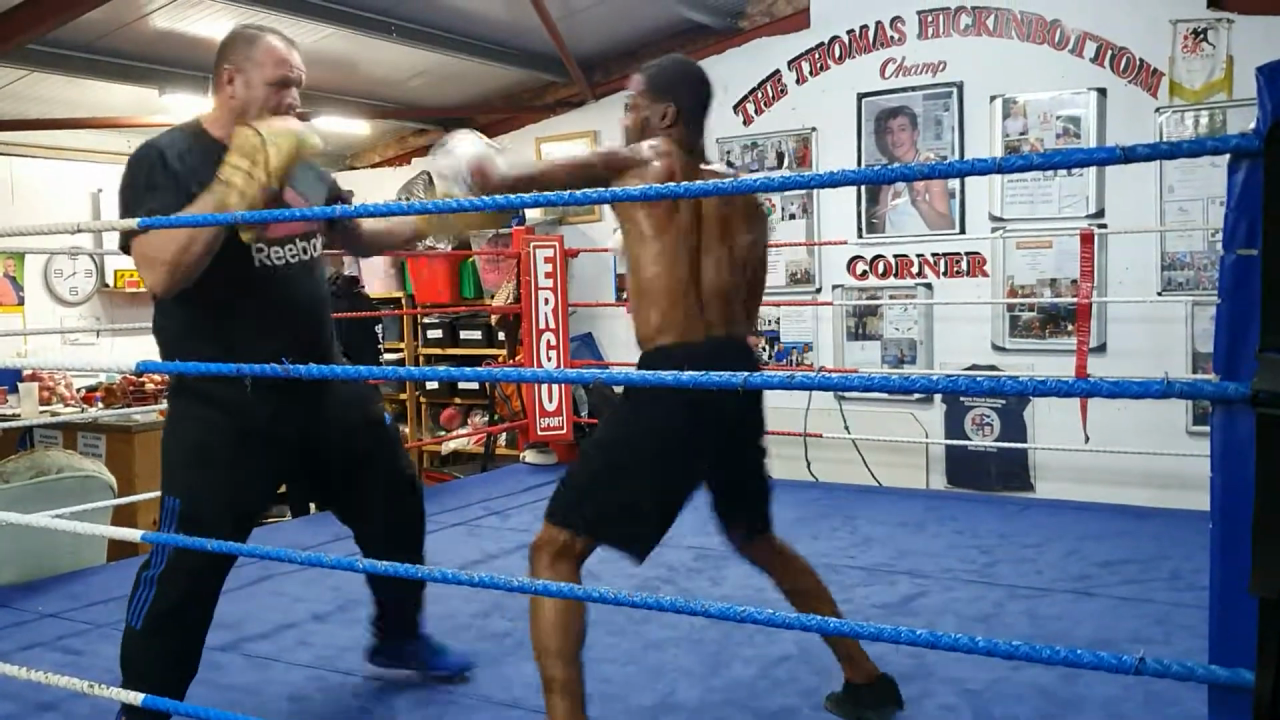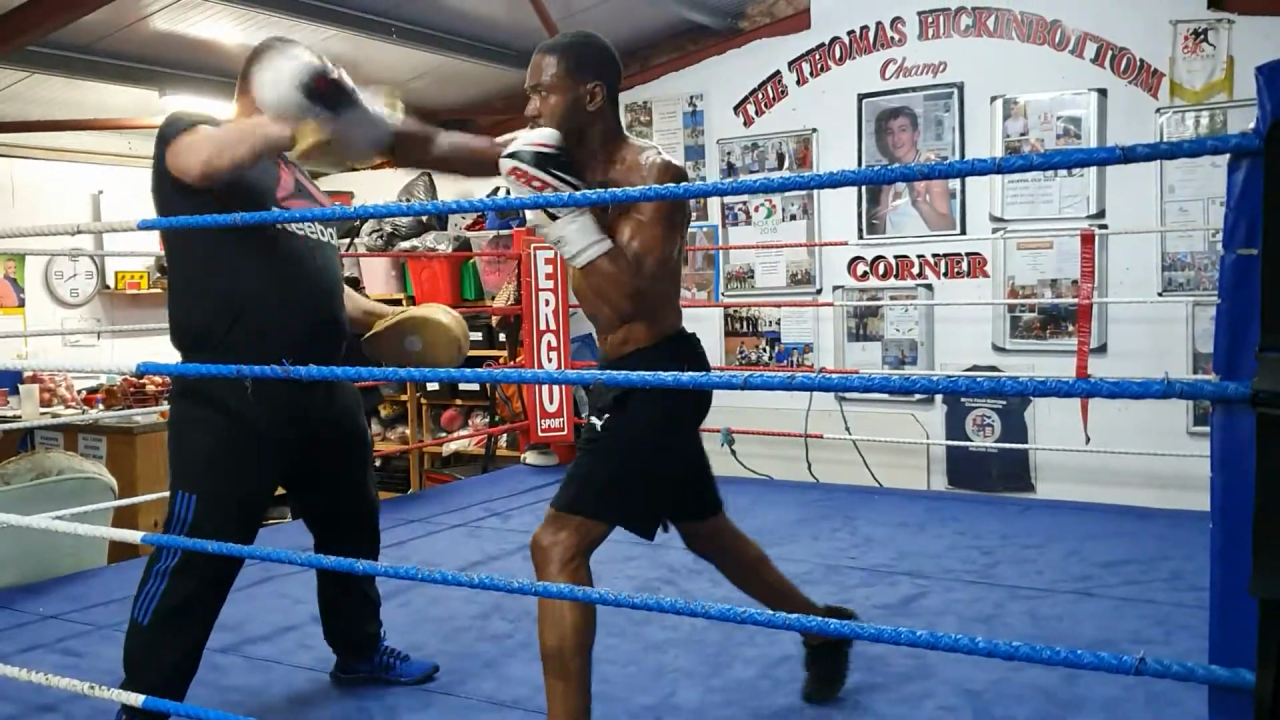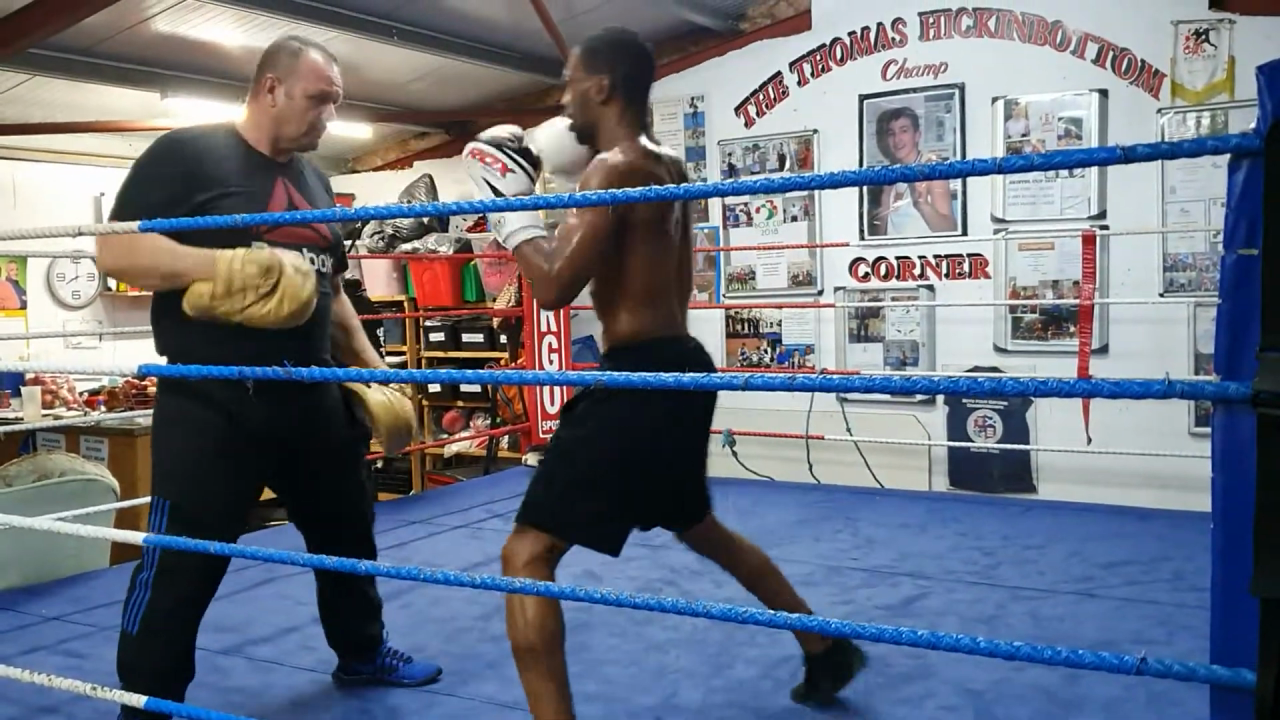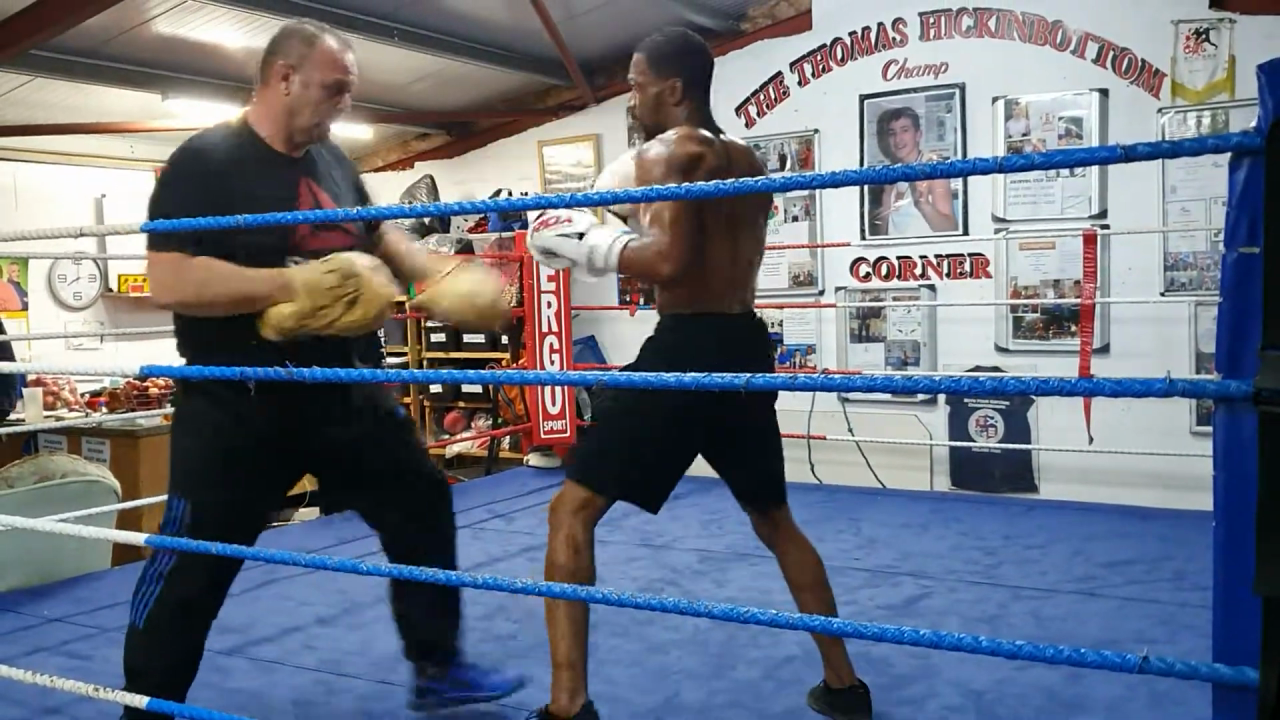
dt=0.3s
person 1, frame 1
left shoulder: (290, 159)
right shoulder: (165, 159)
left elbow: (361, 236)
right elbow: (158, 271)
left wrist: (438, 215)
right wrist: (235, 192)
left hip: (323, 384)
right hip: (225, 402)
left knee: (393, 498)
right knee: (186, 559)
left ankle: (399, 636)
person 1, frame 2
left shoulder: (294, 172)
right shoulder: (194, 132)
right elbow: (201, 163)
left wrist: (389, 321)
right wrist: (286, 114)
left hip: (322, 390)
right hip: (232, 396)
left knee: (351, 525)
right knee: (197, 551)
left ankle: (359, 651)
person 1, frame 3
left shoulder: (313, 179)
right shoulder: (188, 154)
right elbow: (115, 250)
left wrist: (370, 370)
right wrist: (218, 269)
left hip: (312, 397)
right hip: (214, 403)
left knee: (347, 528)
right knee: (180, 561)
left ankle: (361, 651)
person 1, frame 4
left shoulder: (329, 158)
right shoulder: (207, 163)
left elbow: (381, 238)
right elbow: (169, 282)
left wrist: (447, 277)
right wrist: (294, 287)
left hip: (344, 391)
right hip: (242, 402)
left knee: (423, 508)
right knee: (192, 562)
person 2, frame 1
left shoulder: (639, 161)
right shoulder: (739, 192)
left elbow: (511, 181)
right elbow: (741, 298)
left wrist: (472, 163)
left hip: (671, 386)
right hip: (733, 374)
left knee: (553, 555)
right knee: (758, 544)
person 2, frame 2
left shoulder: (651, 175)
right shoulder: (564, 156)
left elbow: (630, 300)
left wrist: (564, 211)
left hip: (660, 375)
right hip: (633, 377)
left knee: (557, 547)
right knee: (706, 532)
right ankle: (821, 630)
person 2, frame 3
left shoulder: (613, 169)
right shoulder: (668, 167)
left elbow: (555, 286)
left wrist: (508, 201)
left hip: (638, 382)
right hip: (677, 371)
left knee: (526, 556)
right knee: (701, 529)
right ankle: (823, 647)
person 2, frame 4
left shoulder: (666, 153)
right shoulder: (747, 163)
left elbow: (669, 263)
left wrist: (590, 242)
left hip: (686, 350)
right hip: (745, 346)
left knee: (573, 509)
right knee: (772, 517)
